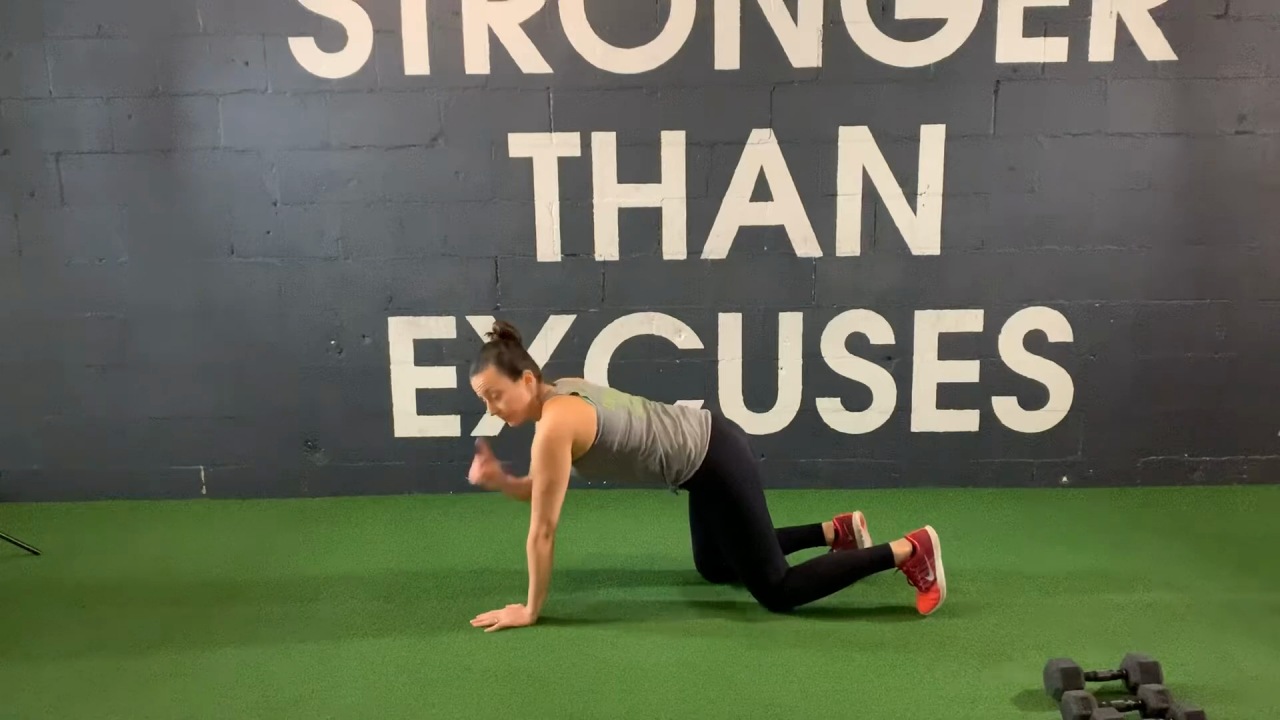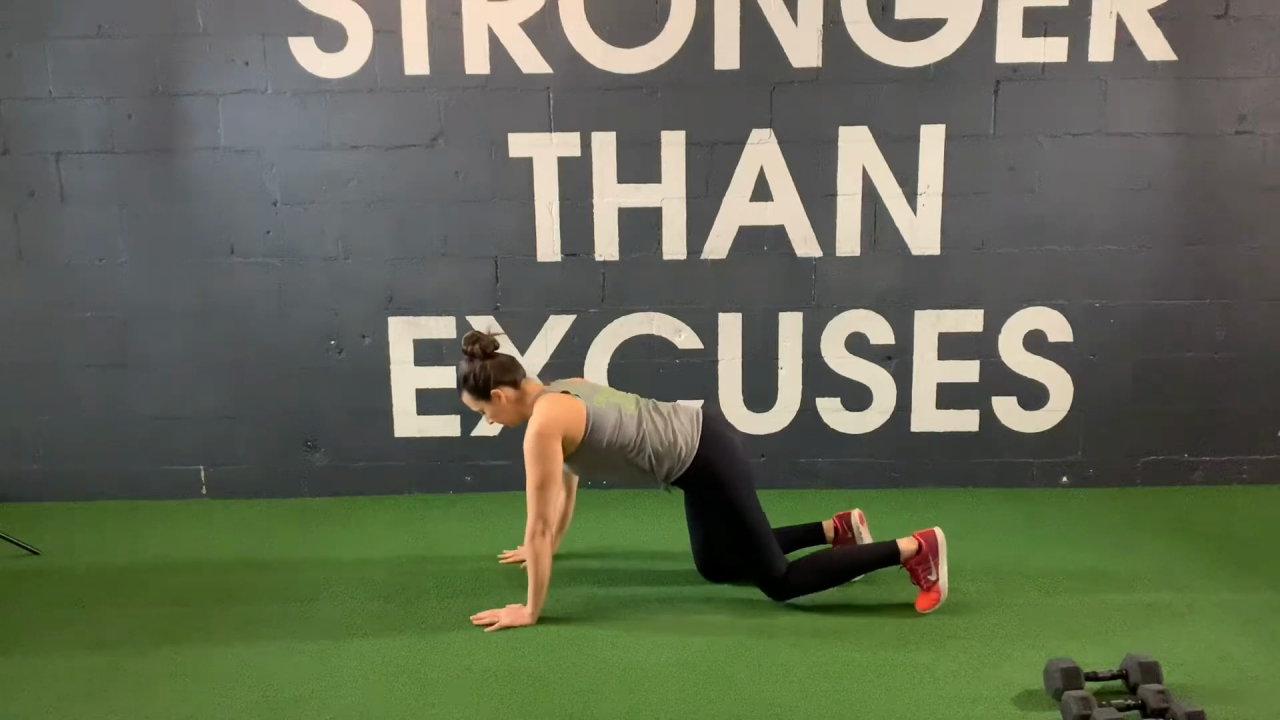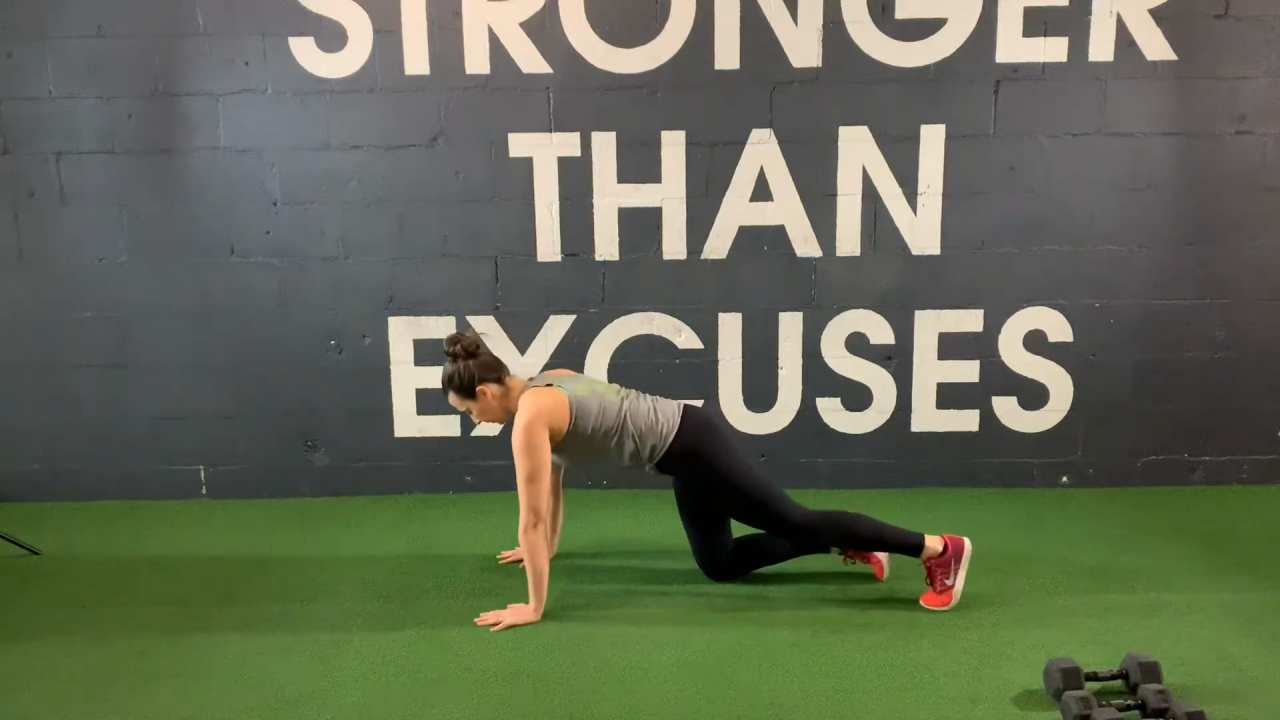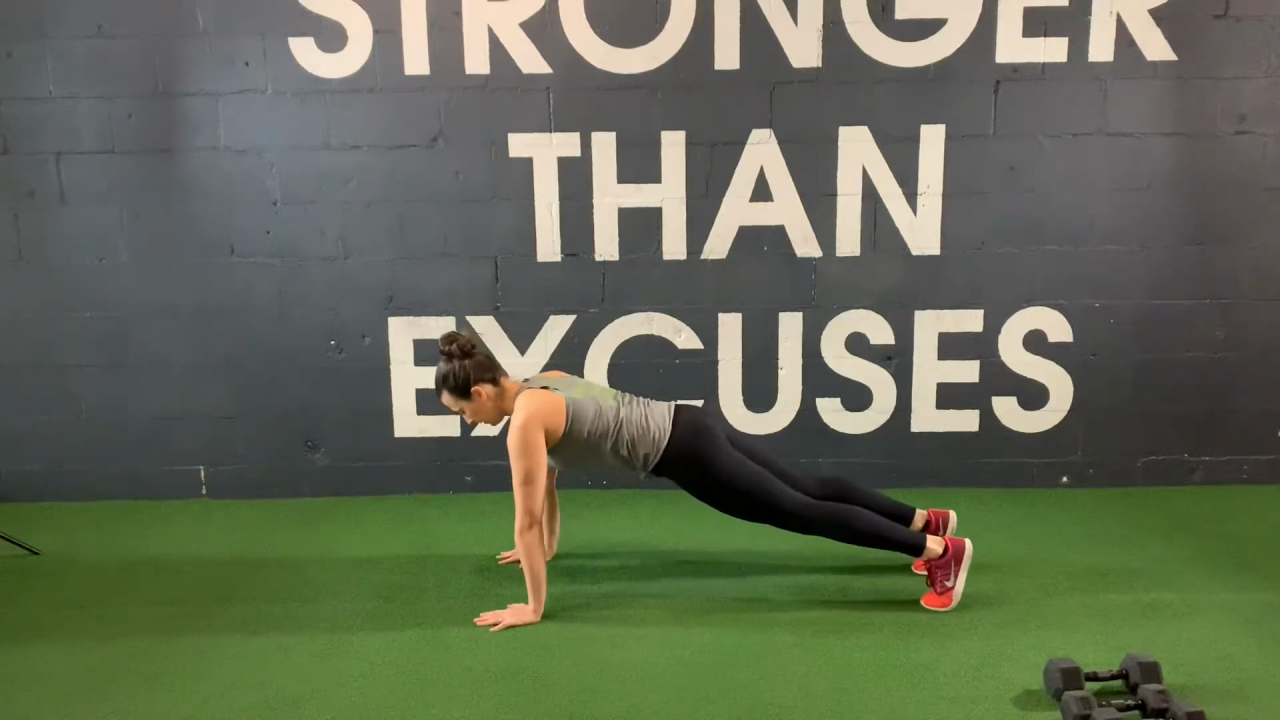
dt=0.5s
person 1, frame 1
left shoulder: (554, 425)
right shoulder: (555, 395)
left elbow: (542, 530)
right elbow: (540, 490)
left wrist: (530, 610)
right wrist: (496, 478)
left hip: (715, 462)
right hip: (709, 443)
left knee: (777, 592)
right knee: (715, 567)
left ankle: (910, 550)
right ankle: (837, 532)
person 1, frame 2
left shoulder: (543, 424)
right shoulder: (558, 392)
left elbow: (538, 525)
right elbow: (568, 479)
left wrist: (531, 609)
right wrist: (546, 547)
left hip: (706, 459)
right hip: (701, 440)
left knee: (777, 582)
right knee: (718, 566)
left ankle: (917, 547)
right ankle: (837, 527)
person 1, frame 3
left shoulder: (528, 418)
right shoulder: (545, 384)
left elbow: (532, 518)
right elbow: (553, 476)
left wrist: (535, 606)
right wrist: (546, 548)
left hip: (690, 446)
right hip: (688, 433)
left knee: (793, 522)
right knee: (720, 564)
left ankle: (940, 549)
right ankle: (848, 536)
person 1, frame 4
left shoulder: (524, 420)
right shoulder: (541, 383)
left elbow: (526, 520)
right elbow: (549, 478)
left wrist: (535, 607)
right wrist: (548, 547)
left hip: (685, 450)
right hip: (687, 424)
left knee: (800, 512)
right knee: (803, 487)
left ankle: (941, 551)
right ankle: (928, 521)
